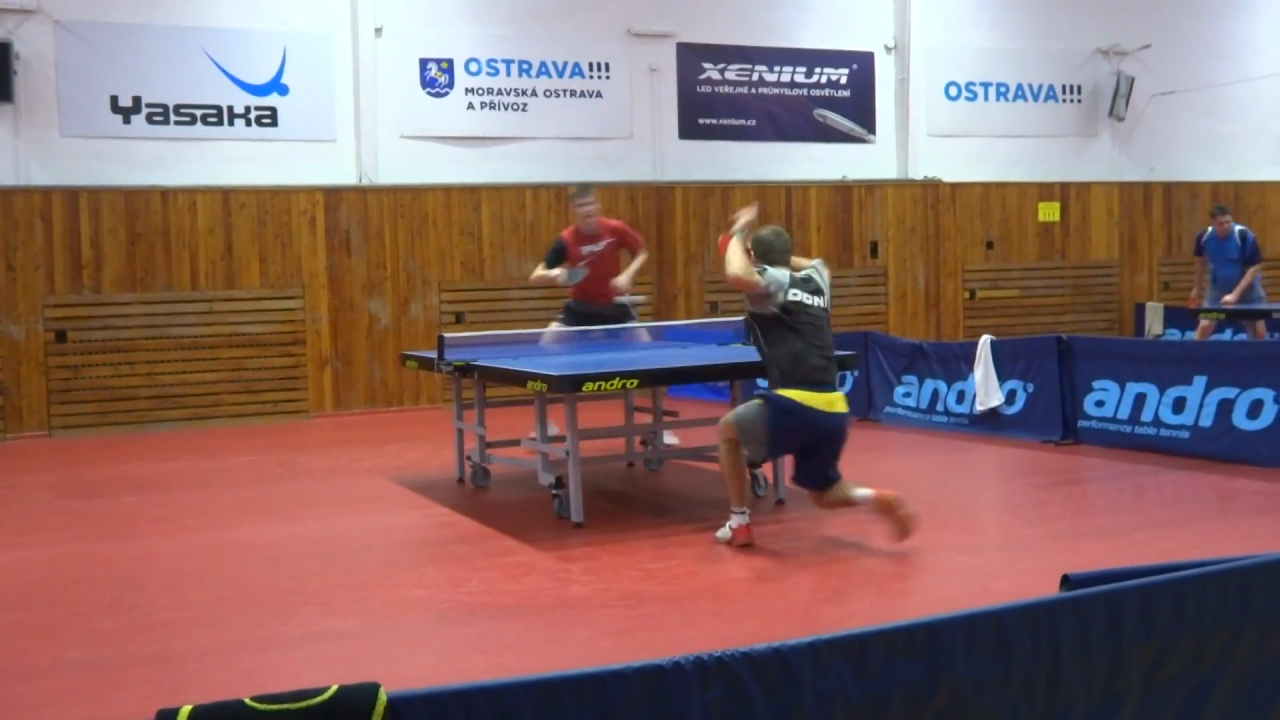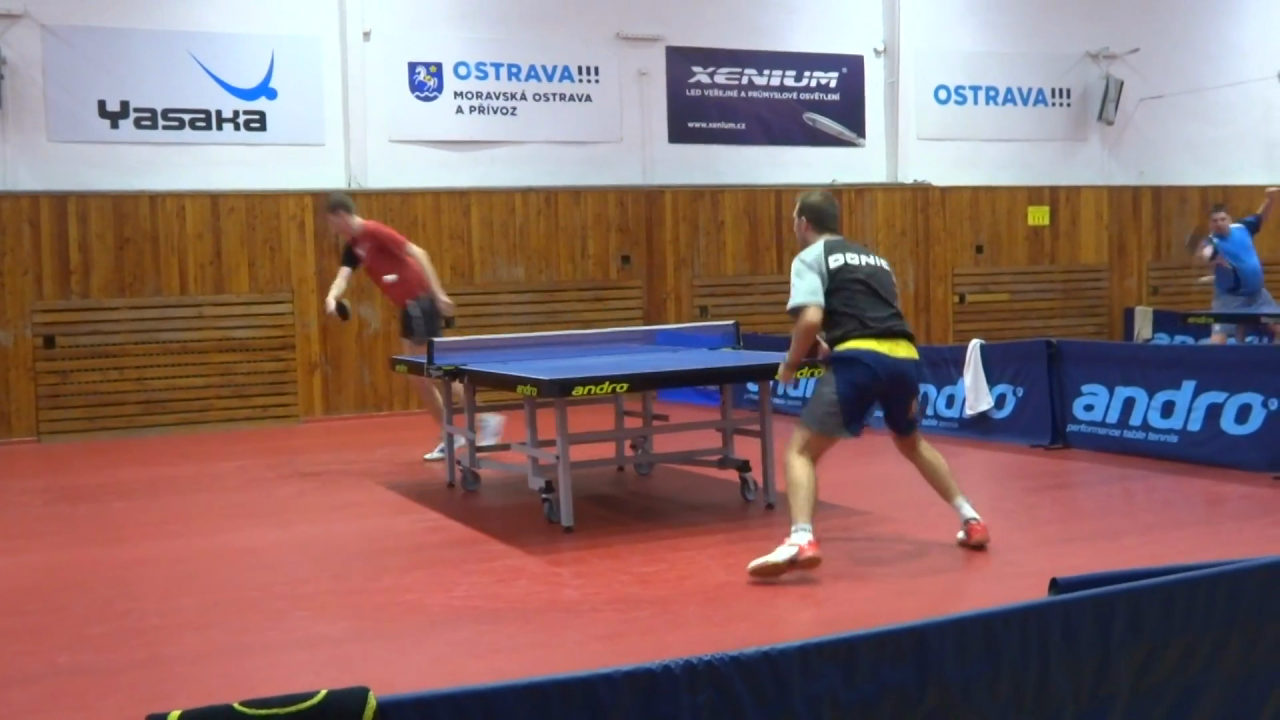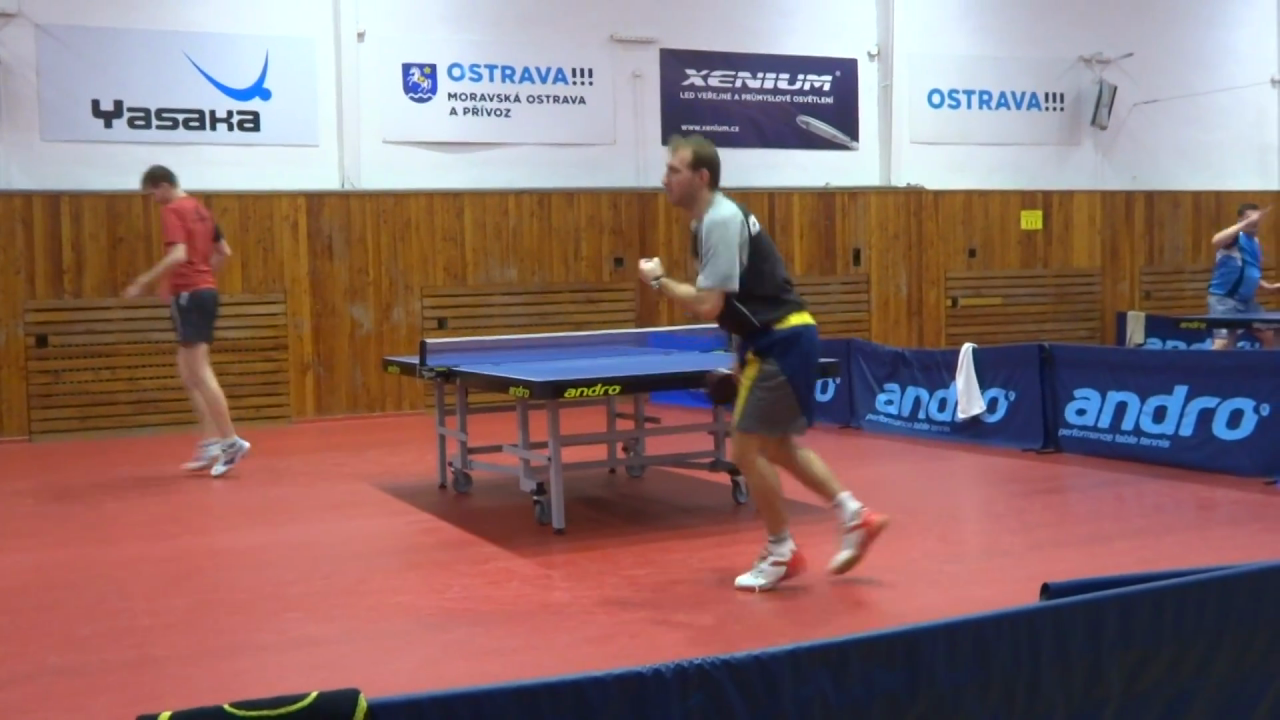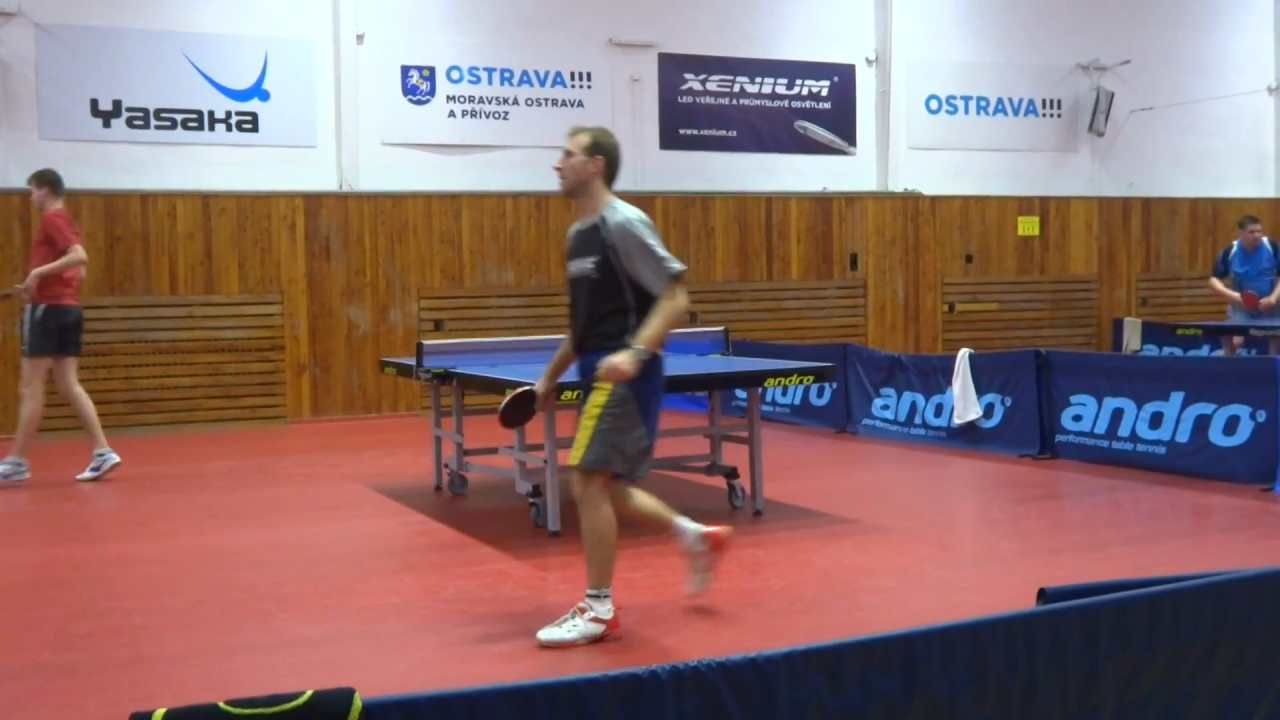
dt=0.5s
person 1, frame 1
left shoulder: (773, 281)
right shoulder: (816, 281)
left elbow: (737, 276)
left wrist: (737, 234)
left hip: (792, 406)
right hip: (830, 413)
left knee: (728, 430)
right knee: (828, 496)
left ankle: (739, 522)
right ankle: (874, 499)
person 1, frame 2
left shoulder: (808, 258)
right shoulder: (874, 259)
left elbow: (810, 318)
left wrist: (790, 364)
left hip: (858, 360)
right hip: (905, 358)
left knee: (798, 449)
right knee: (911, 444)
left ankle: (801, 540)
right ankle: (969, 520)
person 1, frame 3
left shoulder: (720, 221)
right shoulder: (712, 219)
left elbow: (706, 304)
left wrist: (657, 279)
right wrist: (739, 357)
left hip: (781, 344)
right hip: (775, 342)
left knee: (746, 451)
right knee: (779, 445)
left ankle: (782, 551)
right ankle: (855, 517)
person 1, frame 4
left shoulder: (624, 224)
right shoulder: (580, 232)
left elbow: (676, 297)
left wrist: (634, 354)
right wrist: (552, 372)
left hip: (628, 376)
right hip: (601, 374)
left knee: (591, 483)
right knee: (599, 486)
left ankle: (598, 608)
right ankle: (695, 538)
person 2, frame 1
left shoulder: (616, 229)
right shoulder: (565, 240)
left elbow: (642, 252)
right elbow: (536, 277)
left wrist: (627, 275)
right wrist: (554, 274)
left hip: (614, 305)
right hip: (579, 307)
right ankle: (546, 426)
person 2, frame 2
left shoulder: (374, 232)
right shoulder: (352, 245)
left elbow: (416, 254)
right elbow: (343, 275)
left wrist: (438, 293)
right wrist: (331, 297)
left hip: (419, 301)
right hip: (408, 304)
left ankle: (487, 421)
person 2, frame 3
left shoulder: (173, 211)
right shoulder: (201, 210)
left elbow: (178, 255)
right elbow: (224, 251)
left wrist: (141, 283)
left hip: (190, 295)
right hip: (206, 293)
left knee: (198, 373)
right knee: (188, 372)
left ankle: (230, 441)
right ankle: (212, 442)
person 2, frame 4
left shoulder: (53, 218)
right shoulder: (65, 220)
left elbow: (80, 257)
left wrist: (39, 271)
right wrist: (34, 284)
left hip: (50, 309)
right hip: (69, 309)
left knee: (30, 386)
right knee: (69, 385)
right ankle: (102, 453)
